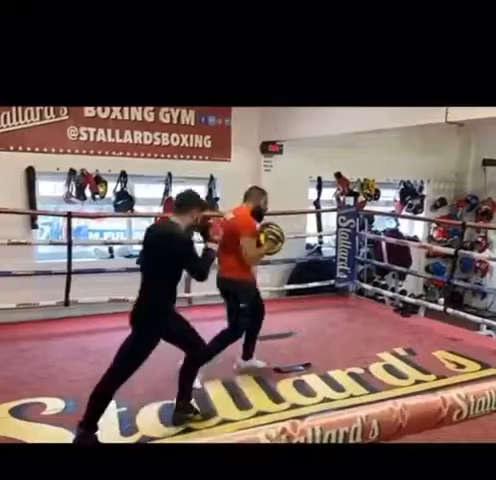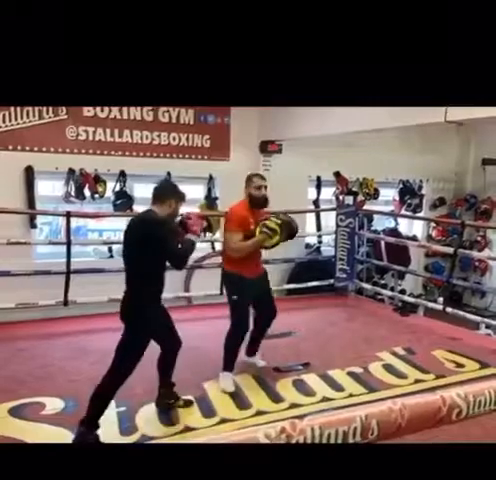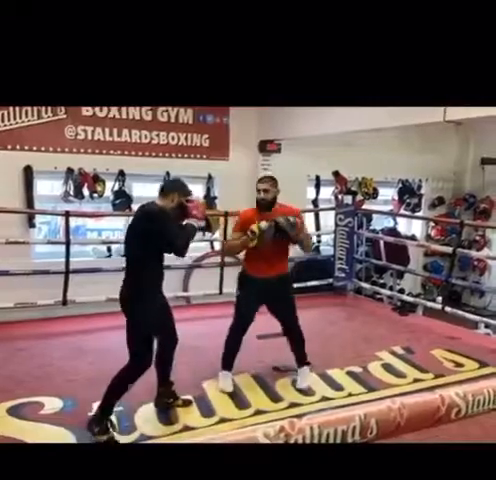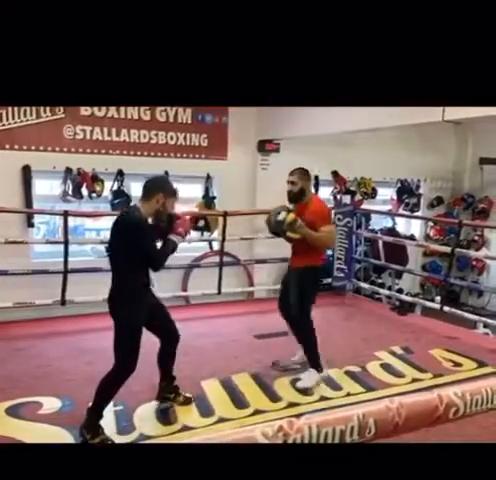
dt=0.4s
person 1, frame 1
left shoulder: (158, 229)
right shoulder: (178, 237)
right elbow: (201, 273)
left wrist: (199, 234)
right wrist: (211, 244)
left hip: (162, 310)
right hip: (152, 314)
left knee: (197, 349)
right knee: (119, 373)
left ankle: (183, 408)
right ankle: (85, 432)
person 1, frame 2
left shoulder: (142, 221)
right shoulder: (155, 223)
right elbow: (178, 261)
left wrist: (179, 233)
right wrist: (193, 235)
left hip: (147, 302)
right hip: (140, 306)
left knee: (172, 344)
right knee: (121, 369)
left ankle: (166, 396)
right ankle: (86, 431)
person 1, frame 3
left shoulder: (154, 214)
right shoulder: (154, 213)
left elbow: (170, 241)
right elbow: (179, 247)
left wrist: (185, 219)
right wrist: (193, 219)
left hip: (151, 292)
right hip: (138, 296)
left knee: (169, 340)
right knee: (140, 361)
left ankle: (165, 394)
right ankle: (100, 419)
person 1, frame 4
left shoulder: (139, 219)
right shoulder: (133, 221)
left elbow: (148, 247)
right elbow: (156, 262)
left wrist: (168, 229)
right wrist: (176, 235)
left hip: (142, 294)
right hip: (127, 300)
left knee: (171, 337)
right knee: (125, 365)
left ankle: (167, 390)
right ankle: (90, 425)
person 2, frame 1
left shoulder: (232, 217)
right shoulder: (245, 221)
right elbow: (250, 258)
left wrist: (261, 245)
right wrist: (267, 246)
left hip: (238, 278)
right hip: (236, 280)
left knee: (258, 314)
right knee: (236, 329)
left ankle: (246, 359)
person 2, frame 2
left shoulder: (261, 212)
right shoulder: (237, 213)
right elbow: (232, 250)
left wrist: (273, 234)
right wrist: (260, 237)
left hip: (257, 273)
right hip: (236, 276)
left knee: (268, 313)
right knee: (240, 324)
left ankle: (251, 354)
right ankle: (226, 372)
person 2, frame 3
left shoulder: (291, 214)
right shoulder: (247, 216)
left elbow: (308, 245)
right elbow: (230, 248)
left wrist: (297, 232)
right wrist: (247, 241)
left hip: (279, 279)
right hip: (251, 278)
left knee: (290, 324)
right knee: (239, 326)
left ankle: (303, 367)
right ankle: (225, 372)
person 2, frame 4
left shoulder: (319, 207)
right shoulder: (297, 205)
left elbow: (329, 241)
left wrist: (302, 230)
right wrist: (284, 229)
left hip: (311, 269)
right hip: (297, 266)
left knee: (299, 315)
right knee: (286, 309)
left ankle: (315, 369)
right ankle: (306, 351)
